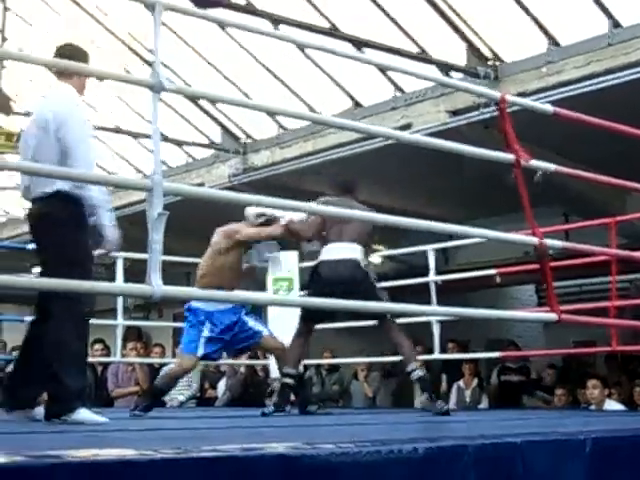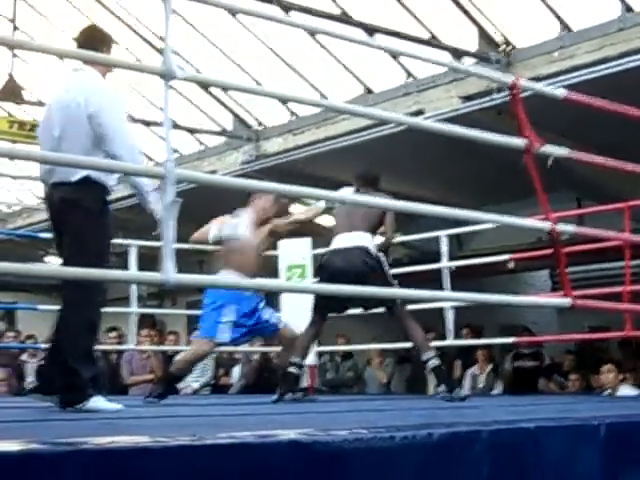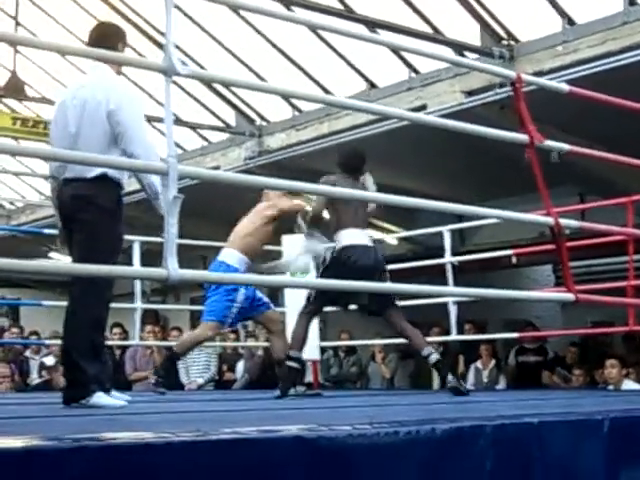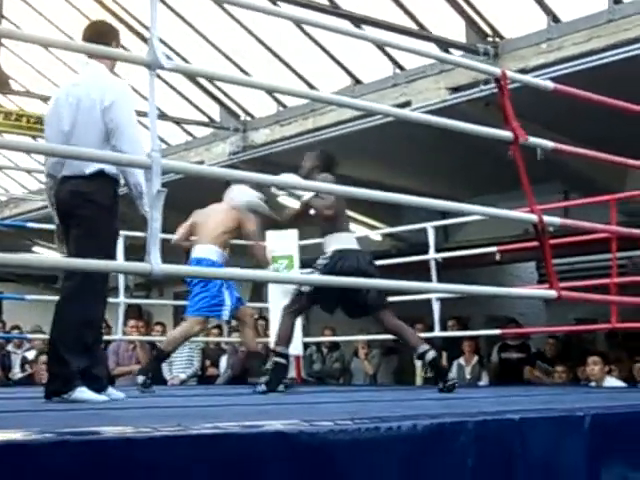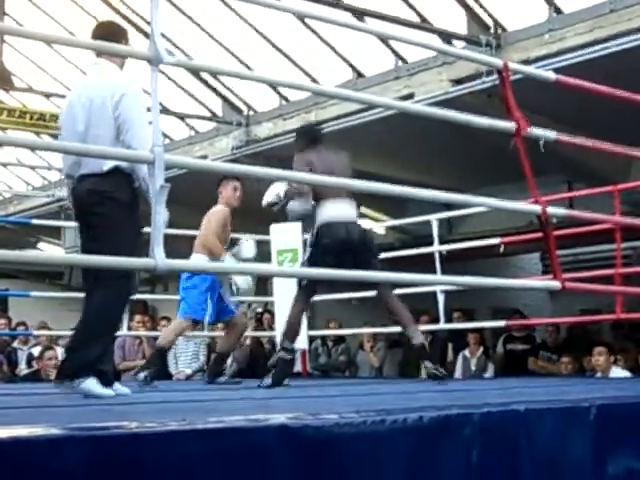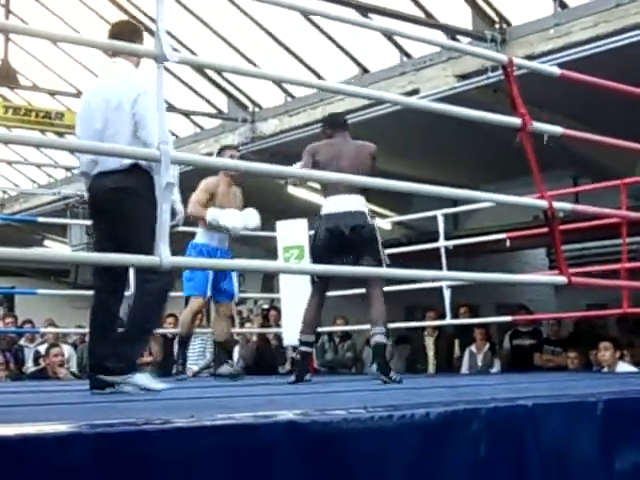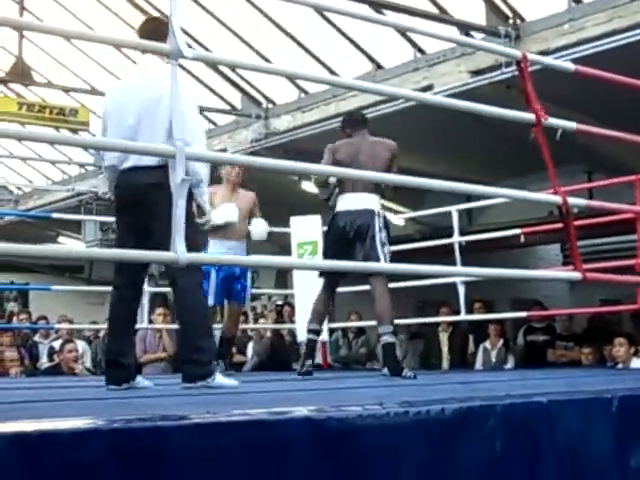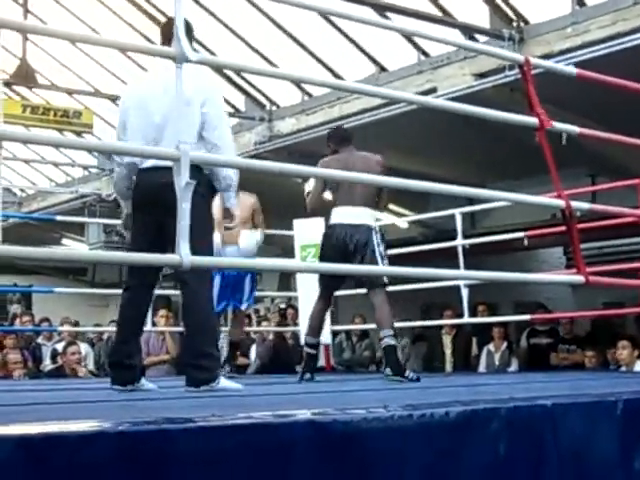
dt=0.2s
person 1, frame 1
left shoulder: (42, 108)
right shoulder: (71, 106)
right elbow: (84, 168)
right wrist: (106, 220)
left hip: (44, 209)
right hip: (64, 211)
left knee: (52, 306)
right knee: (70, 306)
right ankle: (66, 402)
person 1, frame 2
left shoulder: (59, 95)
right shoulder: (99, 92)
left elbow: (46, 155)
right elbow: (124, 151)
right wrist: (153, 200)
left hip: (59, 195)
right hip: (86, 196)
left knee: (78, 291)
right knee: (85, 292)
left ankle: (54, 379)
right ankle: (77, 390)
person 1, frame 3
left shoulder: (71, 93)
right shoulder: (117, 90)
left elbow: (57, 156)
right elbow: (140, 149)
left wrist: (61, 201)
right wrist: (163, 201)
left hip: (69, 192)
right hip: (99, 193)
left knee: (88, 288)
right knee: (92, 289)
left ankle: (94, 379)
right ankle: (81, 386)
person 1, frame 4
left shoulder: (64, 91)
right shoulder: (112, 87)
left elbow: (51, 155)
right elbow: (129, 148)
left wrist: (56, 202)
right wrist: (146, 201)
left hip: (67, 189)
right hip: (96, 190)
left knee: (86, 285)
right knee: (85, 285)
left ankle: (92, 377)
right ankle: (63, 380)
person 1, frame 5
left shoulder: (76, 92)
right shoulder: (122, 86)
left elbow: (68, 156)
right elbow: (139, 146)
left wrist: (76, 201)
right wrist: (156, 196)
left hip: (84, 189)
right hip: (114, 187)
left knee: (99, 282)
right knee: (115, 281)
left ankle: (99, 372)
right ankle: (79, 366)
person 1, frame 6
left shoulder: (91, 92)
right shoulder: (138, 84)
left elbow: (84, 152)
right elbow: (156, 142)
right wrist: (172, 194)
left hip: (100, 187)
right hip: (133, 184)
left knee: (108, 280)
right knee: (154, 275)
left ankle: (104, 371)
right ankle: (123, 362)
person 1, frame 7
left shoulder: (118, 89)
right shoulder: (172, 80)
left elbow: (108, 150)
right elbow: (190, 140)
left wrist: (119, 188)
right wrist: (201, 192)
left hip: (127, 183)
right hip: (163, 181)
left knee: (127, 277)
right knee: (185, 273)
left ankle: (120, 370)
right ankle: (198, 368)
person 1, frame 8
left shoulder: (137, 87)
right shoulder: (200, 80)
right elbow: (219, 142)
left wrist: (126, 199)
right wrist: (229, 195)
left hip: (146, 183)
right hip: (186, 182)
left knee: (140, 277)
right knee: (195, 277)
left ankle: (124, 370)
right ankle: (203, 373)
person 2, frame 1
left shoulder: (326, 202)
right shoulder: (370, 213)
left elbow: (308, 234)
left wrist: (291, 224)
left hip: (325, 269)
right hip: (354, 268)
left knee: (302, 334)
right knee: (392, 330)
left ankle: (282, 398)
right ankle: (428, 394)
person 2, frame 2
right shoulder: (386, 200)
right elbow: (389, 236)
left hip: (334, 258)
right hip: (363, 255)
left knee: (315, 324)
right knee: (406, 318)
left ankle: (286, 386)
right ankle: (443, 382)
person 2, frame 3
left shoulder: (329, 182)
right shoulder: (363, 187)
left elbow: (314, 216)
left wrist: (310, 230)
left hip: (345, 254)
right hip: (370, 254)
left knee: (306, 313)
right knee: (397, 320)
left ankle: (289, 381)
right ankle: (445, 374)
person 2, frame 4
left shoulder: (323, 178)
right shoulder: (322, 183)
left elbow: (328, 210)
left wrist: (306, 200)
left hip: (339, 257)
right hip: (358, 258)
left knee: (291, 311)
right knee: (388, 319)
left ankle: (274, 377)
right ankle: (441, 372)
person 2, frame 5
left shoulder: (303, 158)
right shoulder: (343, 157)
left elbow: (303, 192)
left wrist: (282, 197)
left hip: (328, 232)
right hip: (354, 229)
left knee: (301, 299)
right knee: (387, 295)
left ankle: (281, 370)
right ankle: (425, 355)
person 2, frame 6
left shoulder: (315, 149)
right shoulder: (369, 149)
left wrist: (311, 173)
left hip: (328, 220)
right hip: (358, 218)
left knee: (318, 293)
right knee: (376, 286)
left ankle: (302, 366)
right ankle: (380, 359)
person 2, frame 7
left shoulder: (335, 148)
right shoulder: (389, 147)
left wrist: (333, 189)
left hip: (341, 217)
right hip: (369, 215)
left knee: (328, 288)
right knee: (378, 282)
left ankle: (308, 356)
right ankle: (390, 360)
person 2, frame 8
left shoulder: (326, 164)
right shoulder: (377, 161)
left elbow: (313, 206)
right elbow: (382, 203)
left wrist: (311, 192)
left hip: (337, 230)
right hip: (365, 230)
left knee: (324, 297)
right knee: (378, 293)
left ankle: (308, 365)
right ankle: (392, 361)
person 3, frame 1
left shoulder: (241, 244)
right shoulder: (229, 232)
right elbow: (276, 232)
right wrist: (282, 221)
left hip: (233, 310)
right hip: (204, 312)
left knee: (277, 347)
right knee: (185, 365)
right ankle: (148, 402)
person 3, frame 2
left shoulder: (269, 229)
right shoulder: (229, 221)
left elbow: (295, 221)
right elbow: (196, 238)
right wrist: (219, 232)
left hip: (251, 297)
right hip: (225, 293)
left knee: (289, 337)
right knee: (203, 347)
right ankle: (162, 387)
person 3, frame 3
left shoulder: (261, 222)
right shoulder: (270, 207)
right elbow: (299, 206)
left hip: (240, 276)
right hip: (229, 271)
left knee: (276, 321)
right knee: (209, 329)
right ankle: (161, 372)
person 3, frame 4
left shoulder: (201, 212)
right shoulder: (242, 210)
left elbow: (177, 239)
right elbow: (256, 244)
left hip: (207, 266)
right hip: (209, 265)
left knee: (247, 315)
right knee: (196, 323)
right ankle: (146, 371)
person 3, frame 5
left shoulder: (219, 215)
right shoulder: (221, 212)
right elbow: (209, 240)
left wrist: (237, 252)
right wrist: (232, 265)
left hip: (209, 277)
right hip: (200, 275)
left knee: (240, 323)
right knee: (184, 322)
left ankle: (214, 371)
right ankle: (148, 369)
person 3, frame 6
left shoulder: (238, 192)
right shoulder: (211, 183)
right elbow: (192, 209)
left wrist: (246, 220)
right wrist: (220, 216)
left hip: (223, 252)
right hip: (203, 248)
left knee: (225, 309)
right knee: (197, 302)
left ankle: (221, 361)
right ankle: (180, 359)
person 3, frame 7
left shoulder: (250, 197)
right shoulder: (211, 194)
left elbow: (257, 221)
left wrist: (258, 228)
right wrist: (215, 217)
right hip: (216, 258)
left knee: (235, 312)
right knee: (209, 309)
left ankle: (222, 358)
person 3, frame 8
left shoulder: (251, 200)
right shoulder: (211, 200)
left elbow: (261, 228)
left wrist: (256, 236)
right wrist: (211, 238)
left knee: (240, 315)
left ankle: (230, 362)
